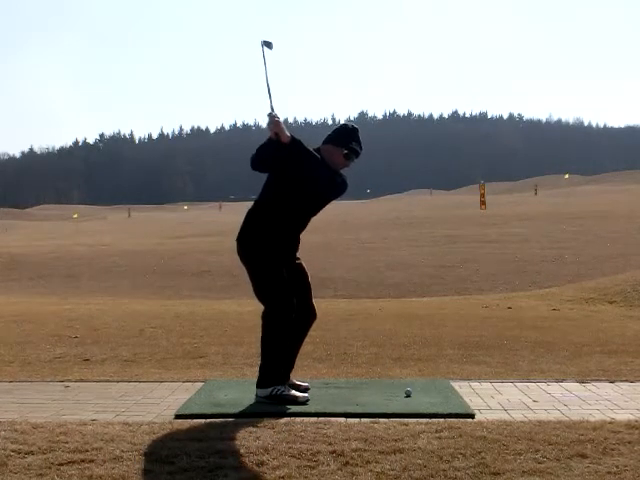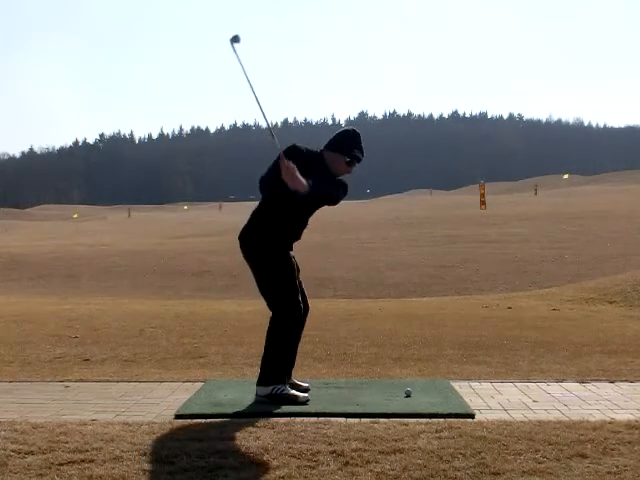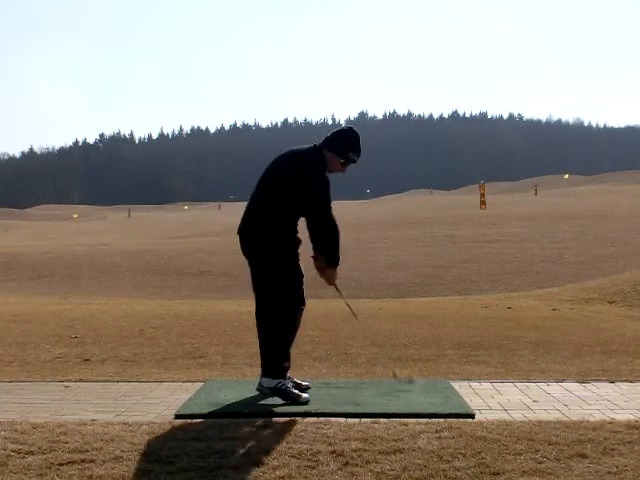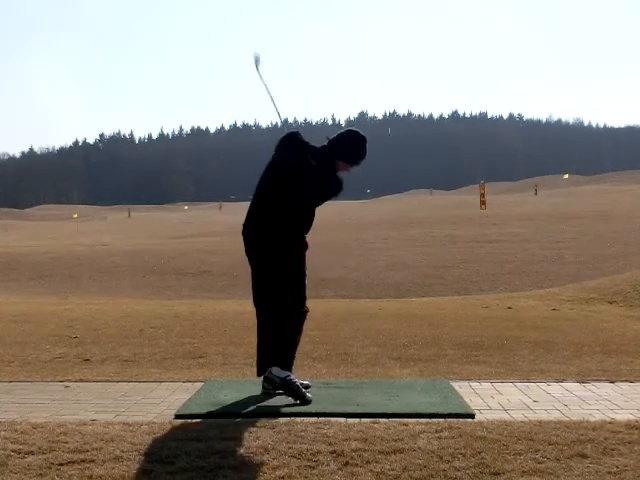
dt=0.5s
person 1, frame 1
left shoulder: (337, 183)
right shoulder: (290, 156)
left elbow: (315, 171)
right elbow: (258, 163)
left wrist: (288, 139)
right wrist: (275, 139)
left hip: (286, 248)
right hip: (257, 242)
left knee: (305, 313)
right knee: (281, 307)
left ankle: (281, 376)
right ankle: (269, 384)
person 1, frame 2
left shoulder: (337, 186)
right shoulder: (299, 156)
left elbow: (325, 194)
right elbow: (267, 187)
left wrist: (304, 186)
right wrist: (284, 179)
left hip: (280, 245)
right hip: (260, 241)
left knee: (298, 310)
right knee: (288, 309)
left ankle: (282, 376)
right ankle: (269, 384)
person 1, frame 3
left shoulder: (300, 157)
right shoulder: (316, 176)
left elbow: (312, 213)
right elbow: (325, 220)
left wrist: (319, 256)
right wrist: (331, 263)
left hip: (252, 234)
right hip: (274, 239)
left knee: (268, 305)
right knee: (290, 305)
left ankle: (274, 373)
right ankle: (274, 376)
person 1, frame 4
left shoulder: (293, 144)
right shoulder: (332, 183)
left hip: (255, 235)
right hip: (286, 241)
left knee: (266, 307)
right knee: (294, 307)
left ankle: (270, 373)
right ankle: (281, 368)
